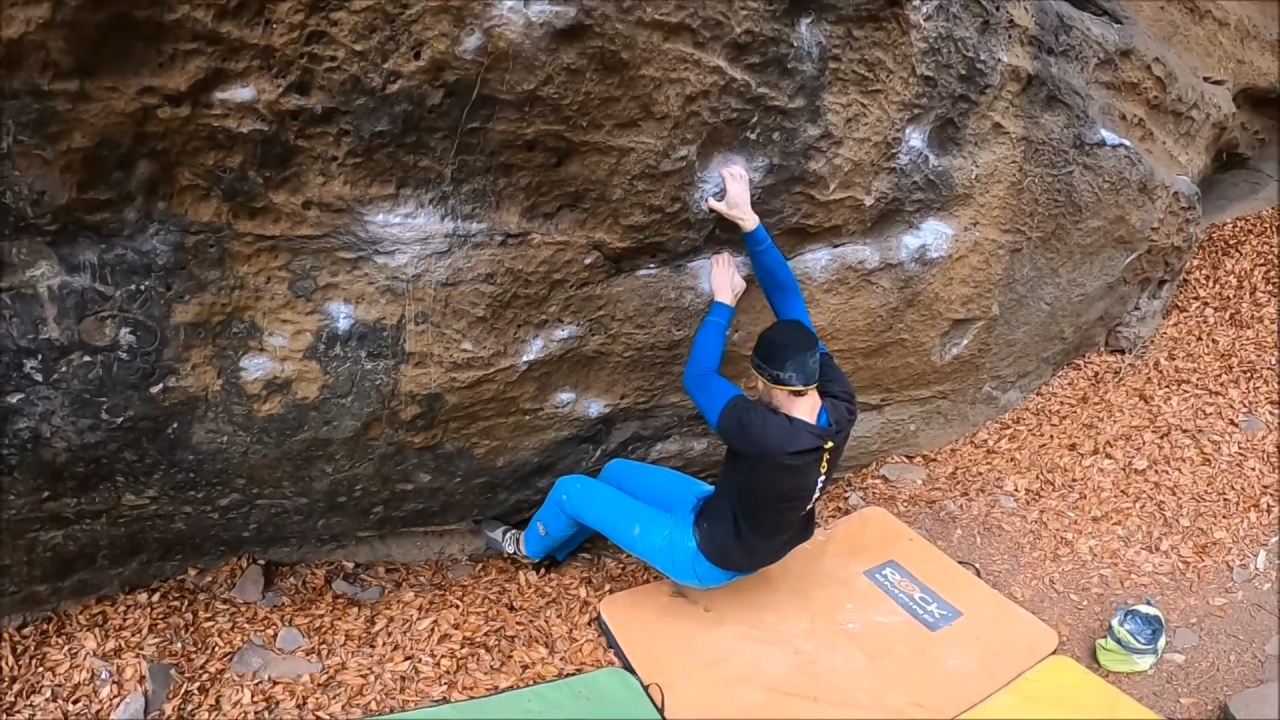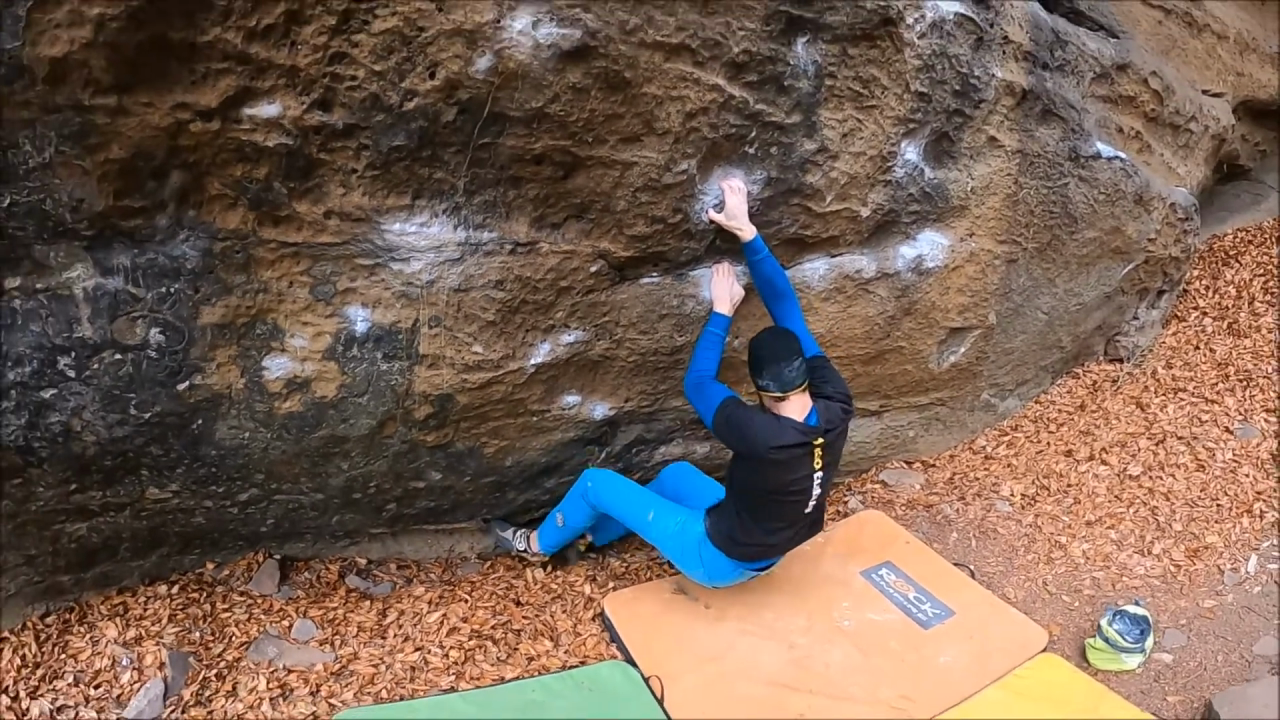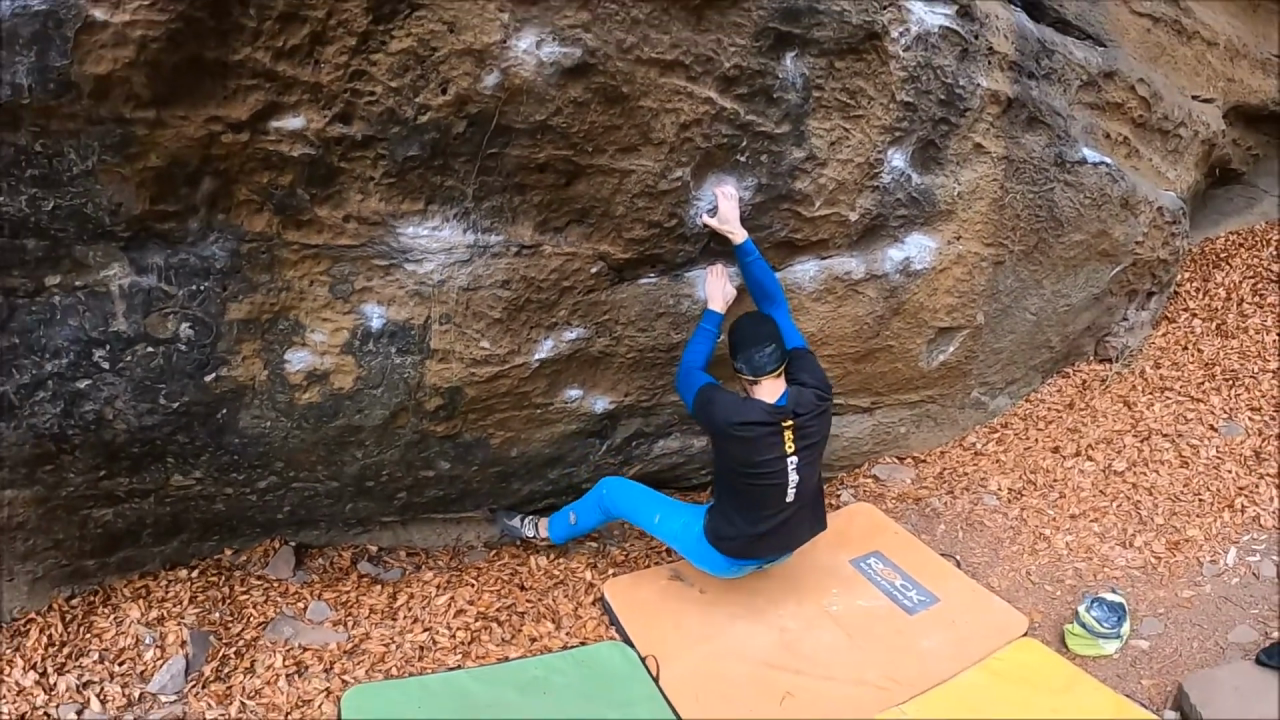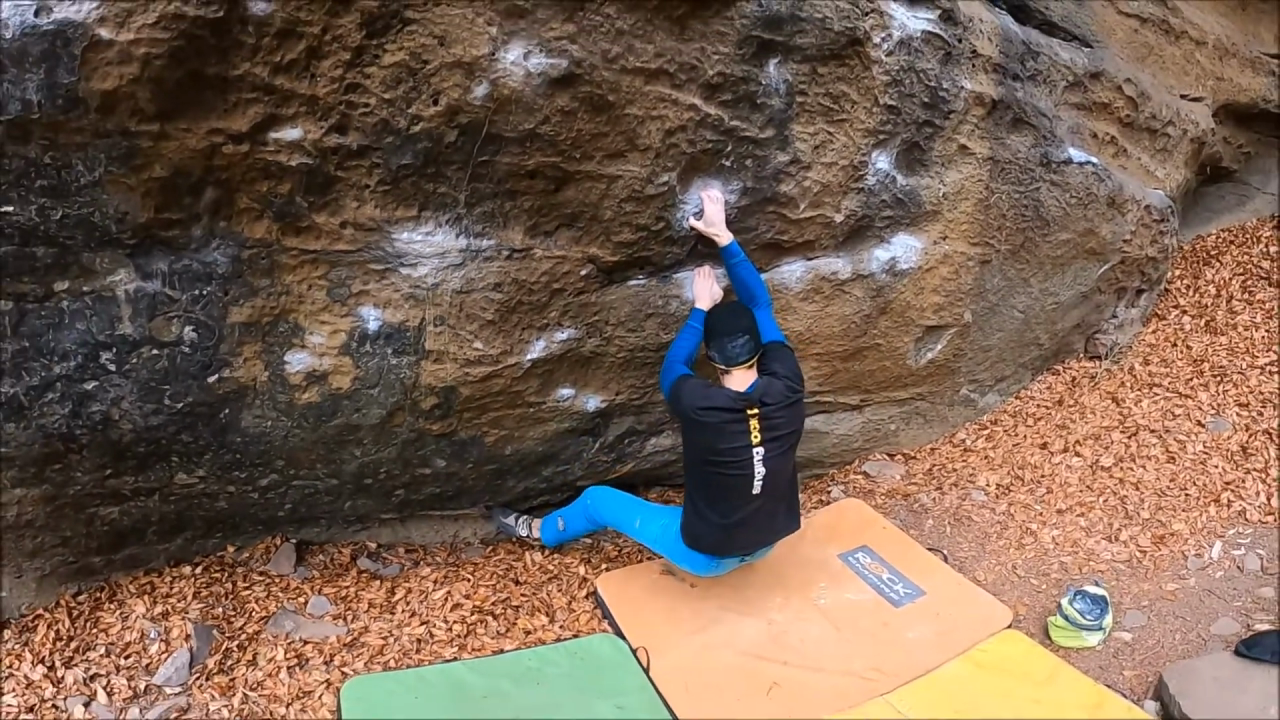
dt=0.5s
person 1, frame 1
left shoulder: (773, 438)
right shoulder: (839, 404)
left elbow: (698, 377)
right elbow: (791, 304)
left wrist: (723, 300)
right wrist: (749, 222)
left hip: (709, 558)
right hip: (738, 525)
left knee: (571, 490)
right knee: (615, 472)
left ankle: (529, 547)
right ankle: (557, 547)
person 1, frame 2
left shoulder: (763, 437)
right shoulder: (836, 404)
left elbow: (698, 384)
right elbow: (787, 309)
left wrist: (722, 309)
right wrist: (747, 231)
left hip: (721, 561)
right hip: (769, 551)
left knee: (597, 483)
right knee: (677, 474)
left ankle: (539, 544)
right ankle: (599, 534)
person 1, frame 3
left shoulder: (731, 417)
right shoulder: (815, 393)
left elbow: (688, 373)
right elbow: (776, 308)
left wrist: (716, 308)
right wrist: (738, 235)
left hip: (728, 556)
right hip: (785, 548)
left knee: (611, 491)
left ankle: (547, 531)
person 1, frame 4
left shoulder: (696, 403)
right shoulder: (786, 386)
left elbow: (672, 366)
right elbow: (760, 306)
left wrist: (702, 307)
right wrist: (723, 236)
left hip: (708, 555)
right hip: (768, 542)
left knee: (596, 500)
left ankle: (540, 532)
